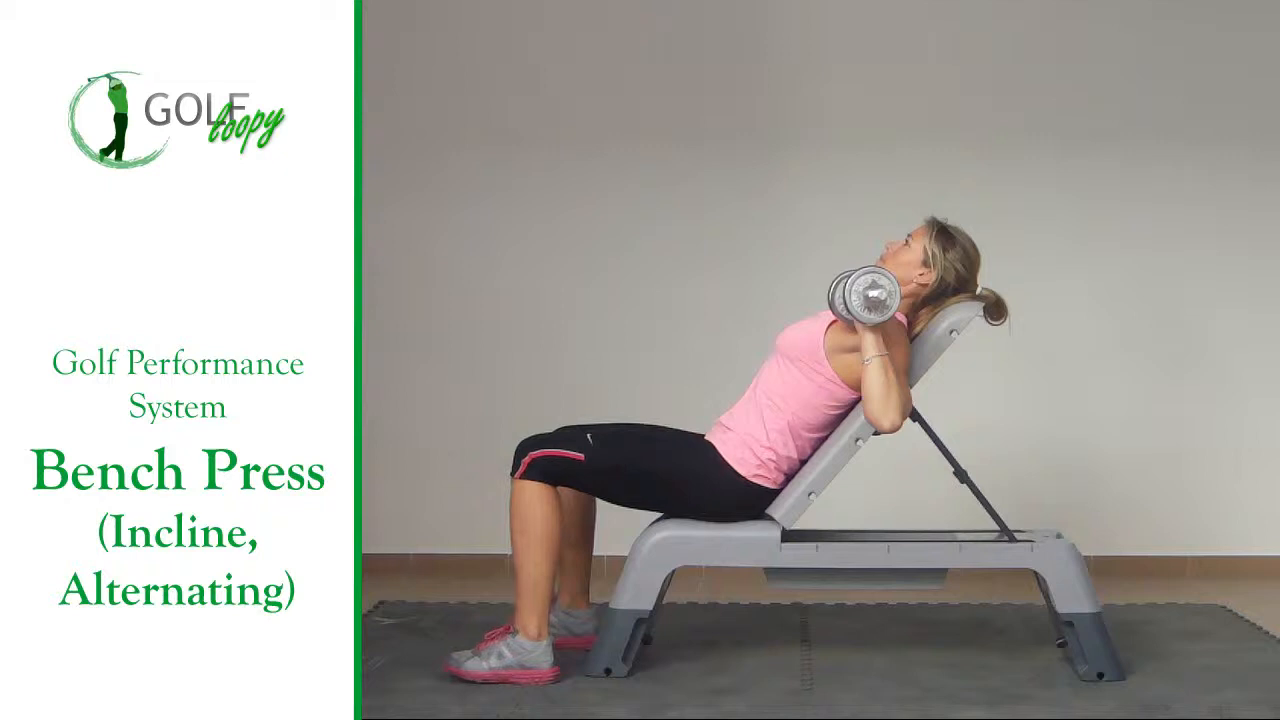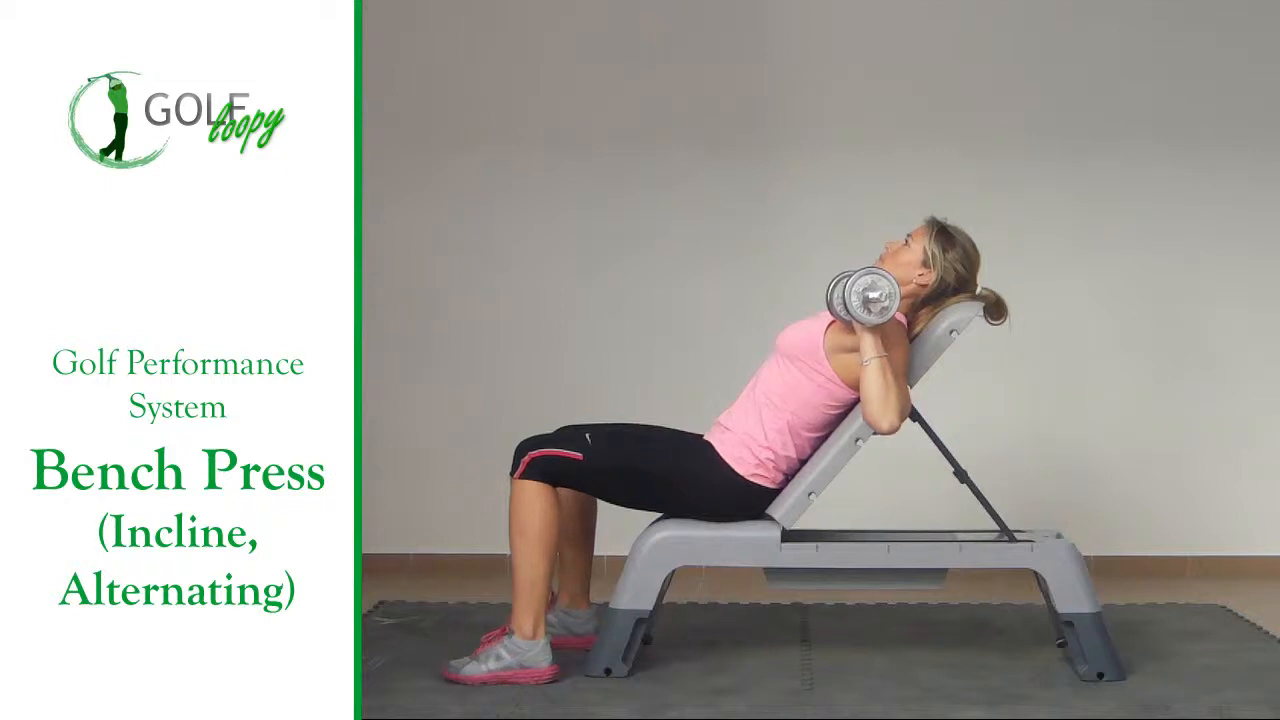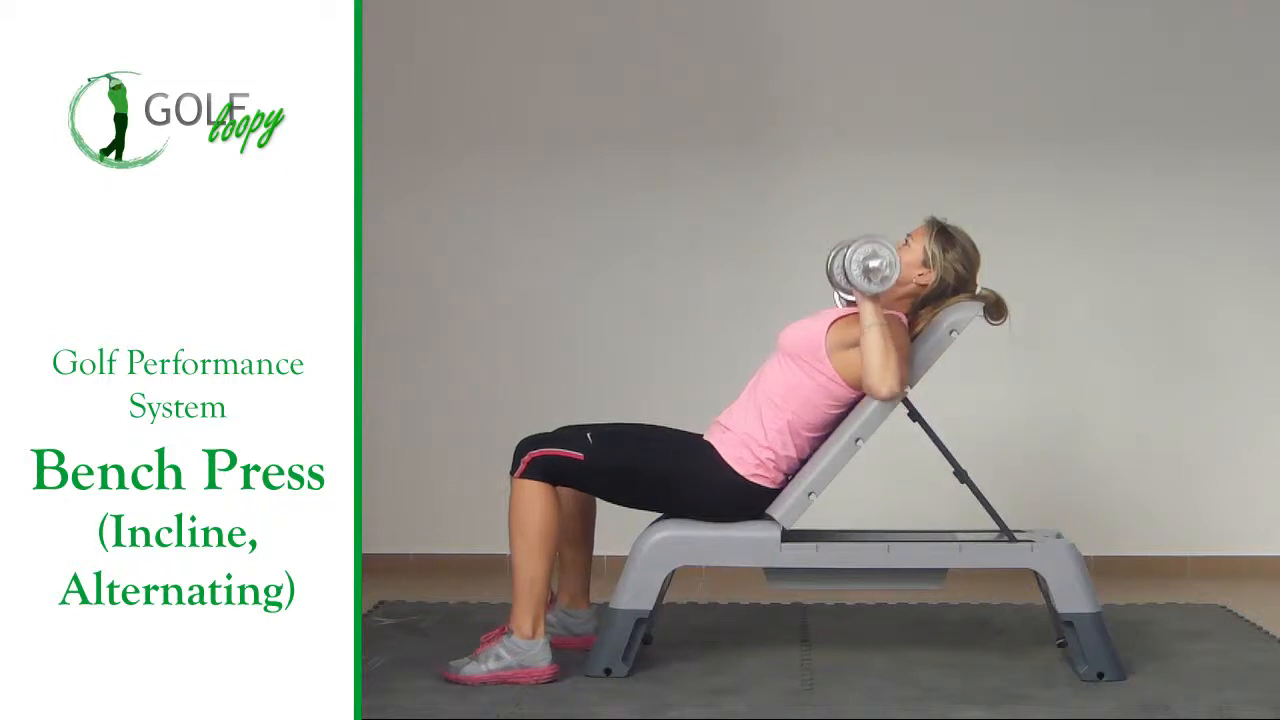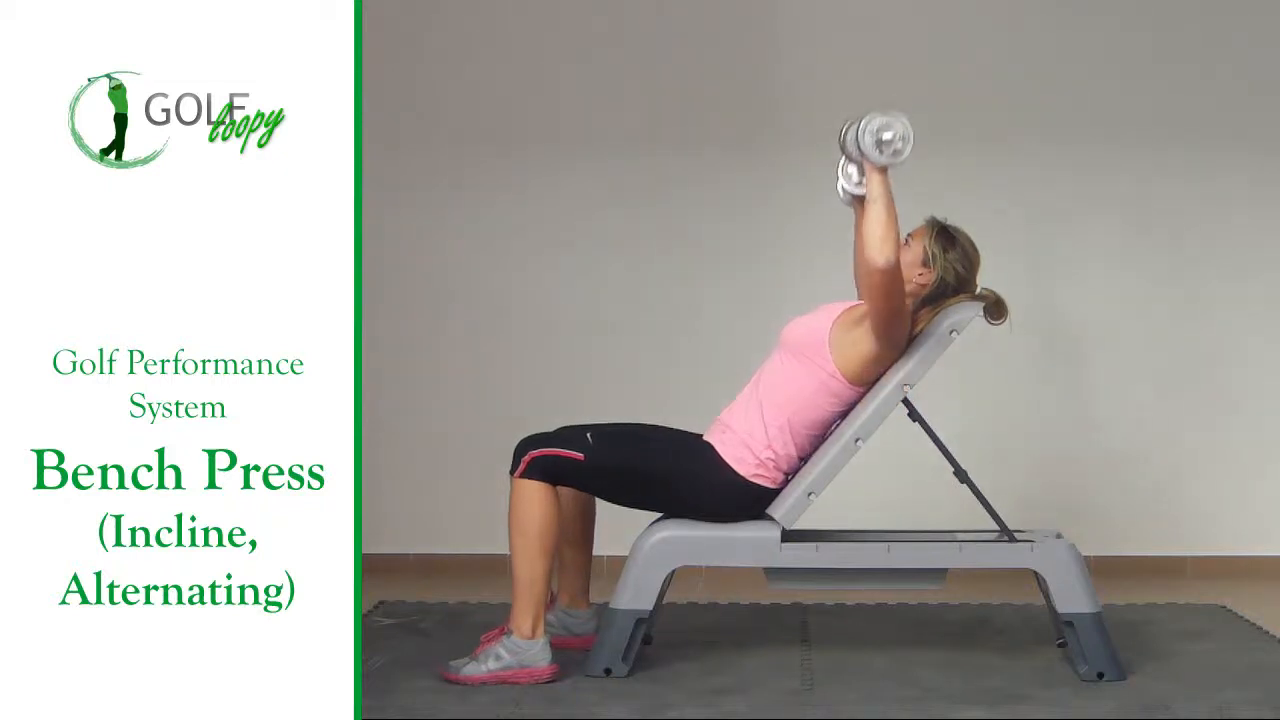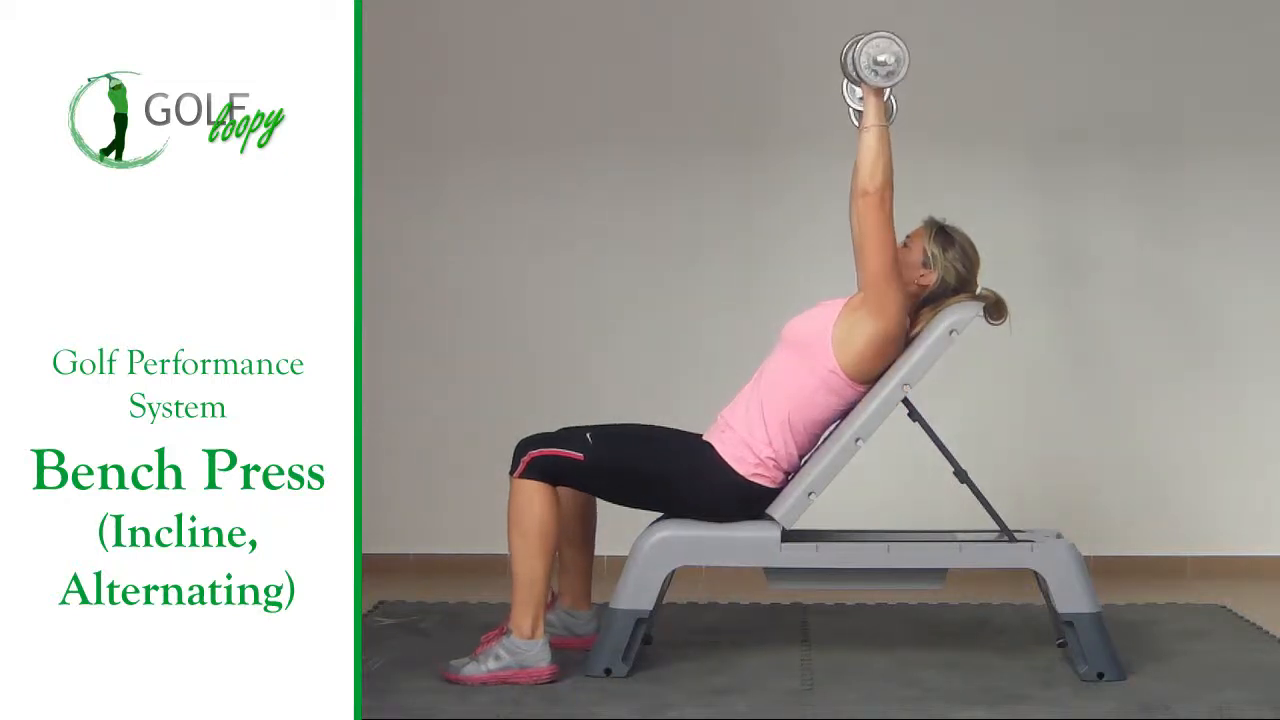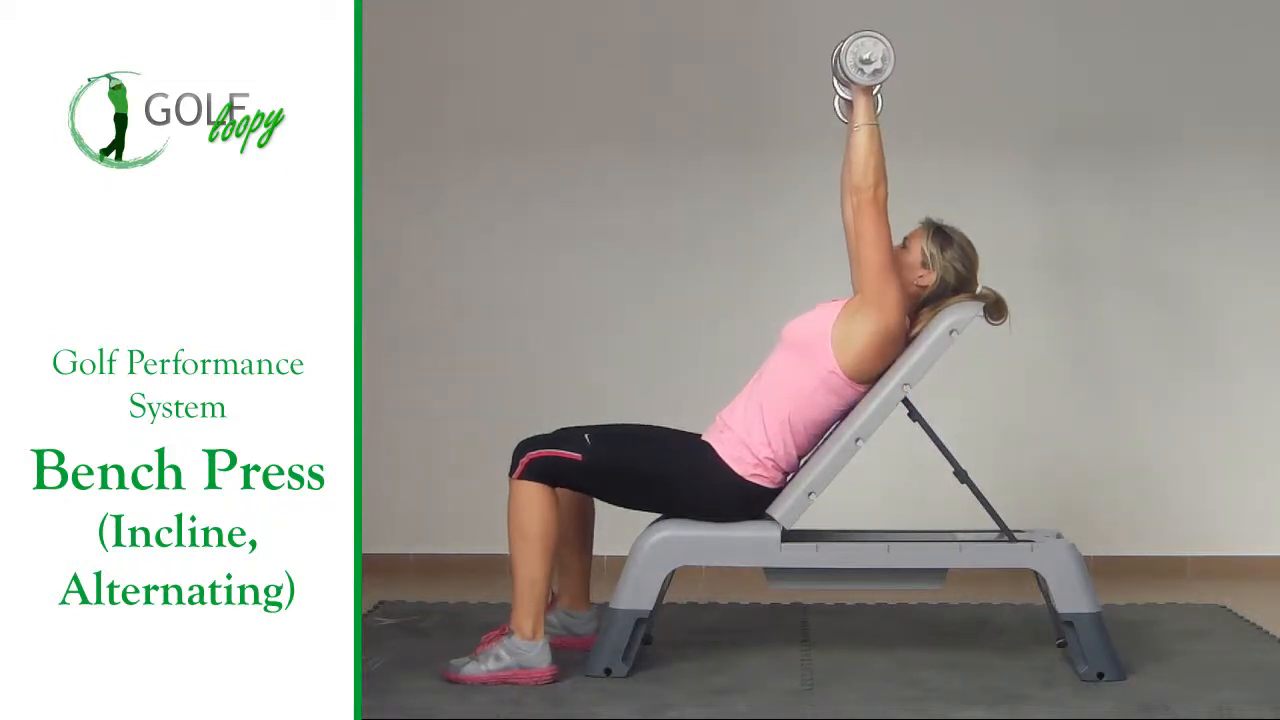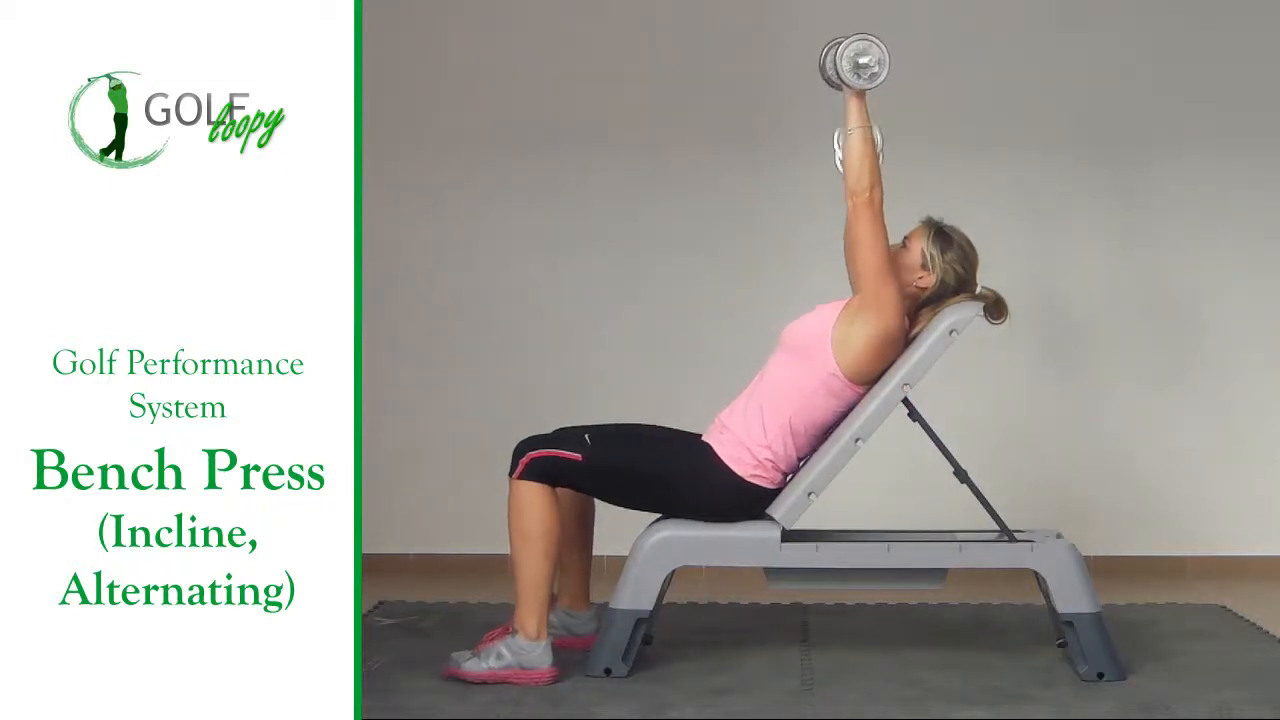
dt=0.4s
person 1, frame 1
left shoulder: (888, 336)
right shoulder: (878, 325)
left elbow: (886, 417)
left wrist: (869, 333)
right wrist: (868, 321)
left hip: (730, 475)
right hip: (730, 460)
left knee: (537, 458)
right knee: (565, 454)
left ankle: (528, 643)
right ankle: (571, 612)
person 1, frame 2
left shoulder: (888, 335)
right shoulder: (880, 324)
left elbow: (885, 418)
left wrist: (868, 335)
right wrist: (865, 324)
left hip: (731, 476)
right hip: (730, 461)
left knee: (537, 460)
right knee: (564, 453)
left ankle: (526, 644)
right ankle: (572, 612)
person 1, frame 3
left shoulder: (889, 331)
right shoulder: (879, 322)
left elbow: (885, 387)
left wrist: (868, 302)
right wrist: (862, 298)
left hip: (729, 475)
right hip: (730, 461)
left knee: (537, 457)
right knee: (565, 449)
left ankle: (525, 643)
right ankle: (572, 612)
person 1, frame 4
left shoulder: (890, 325)
right shoulder: (876, 315)
left elbow: (880, 258)
right elbow: (875, 258)
left wrist: (878, 174)
right wrist: (864, 199)
left hip: (728, 475)
right hip: (730, 463)
left knee: (536, 458)
right knee: (562, 450)
left ankle: (525, 644)
right ankle: (571, 612)
person 1, frame 5
left shoulder: (883, 320)
right shoulder: (874, 316)
left elbow: (871, 197)
right elbow: (871, 202)
left wrist: (876, 104)
right wrist: (869, 116)
left hip: (729, 476)
right hip: (730, 464)
left knee: (536, 458)
right knee: (564, 453)
left ankle: (525, 644)
right ankle: (573, 612)
person 1, frame 6
left shoulder: (883, 317)
right shoulder: (873, 315)
left elbow: (867, 197)
right elbow: (855, 206)
left wrist: (864, 100)
right wrist: (857, 109)
left hip: (729, 478)
right hip: (728, 462)
left knee: (536, 459)
right knee: (563, 453)
left ankle: (526, 644)
right ankle: (573, 613)
person 1, frame 7
left shoulder: (883, 319)
right shoulder: (874, 317)
left elbow: (864, 198)
right elbow: (859, 219)
left wrist: (856, 99)
right wrist: (854, 112)
left hip: (729, 478)
right hip: (729, 461)
left knee: (535, 459)
right knee: (564, 450)
left ankle: (528, 644)
right ankle: (573, 613)
